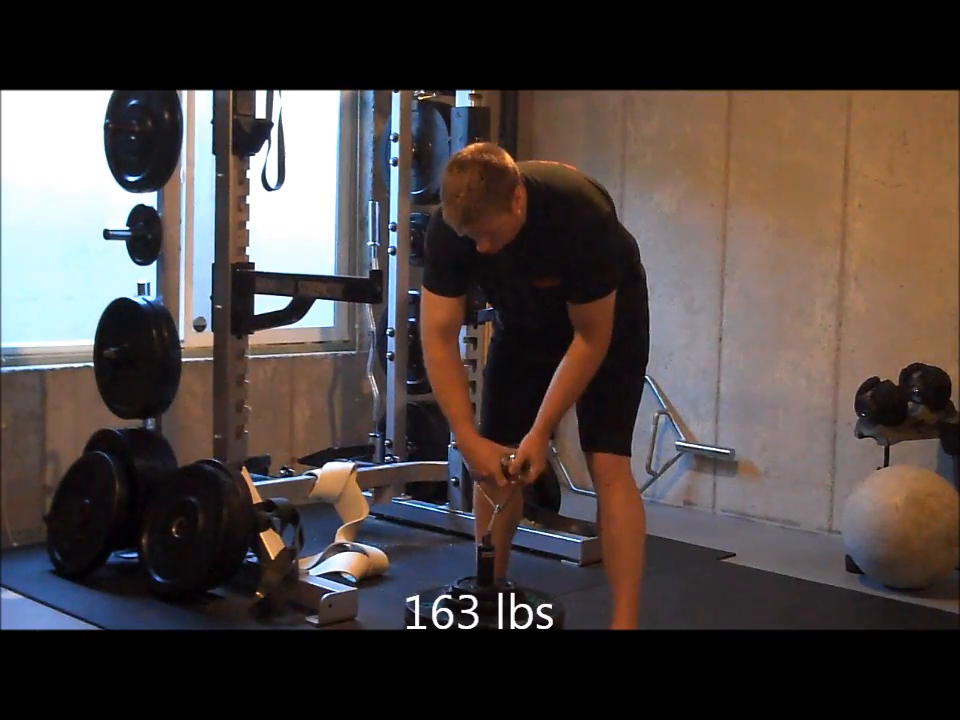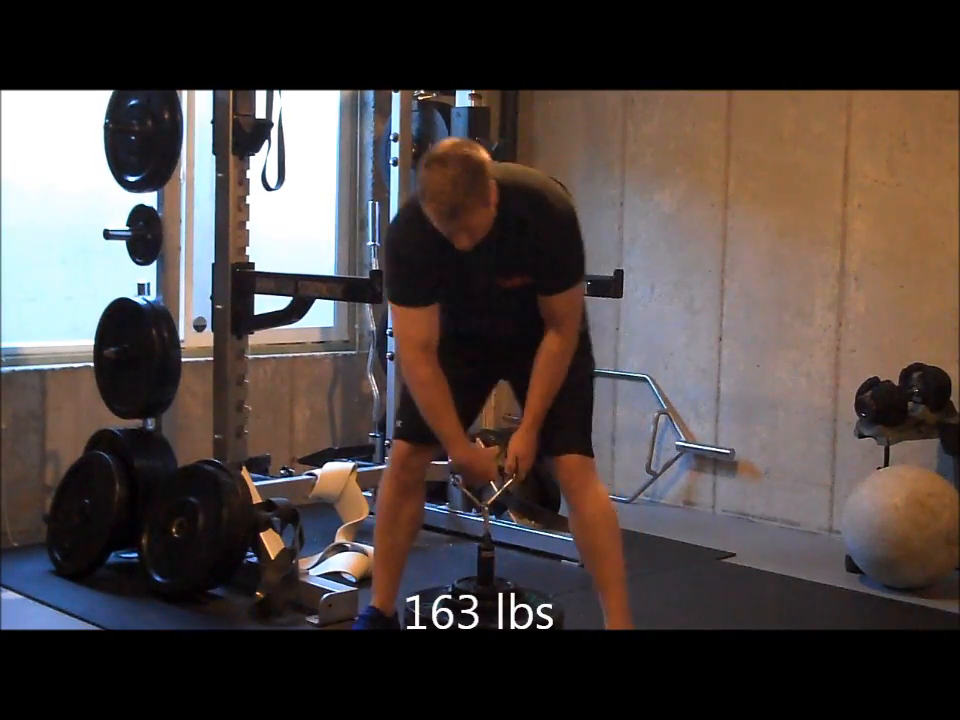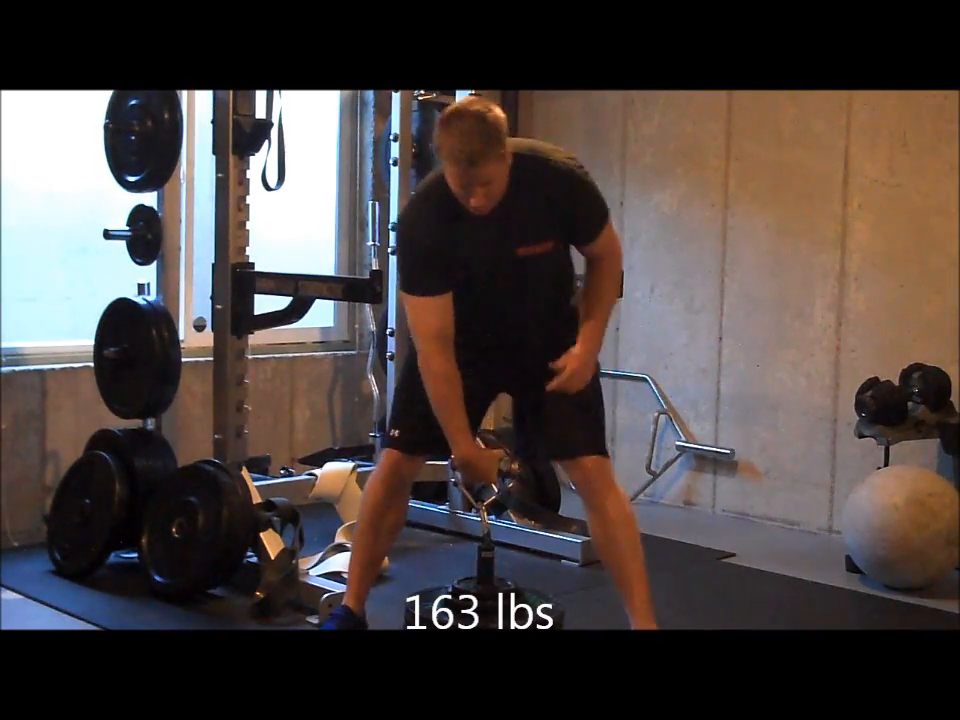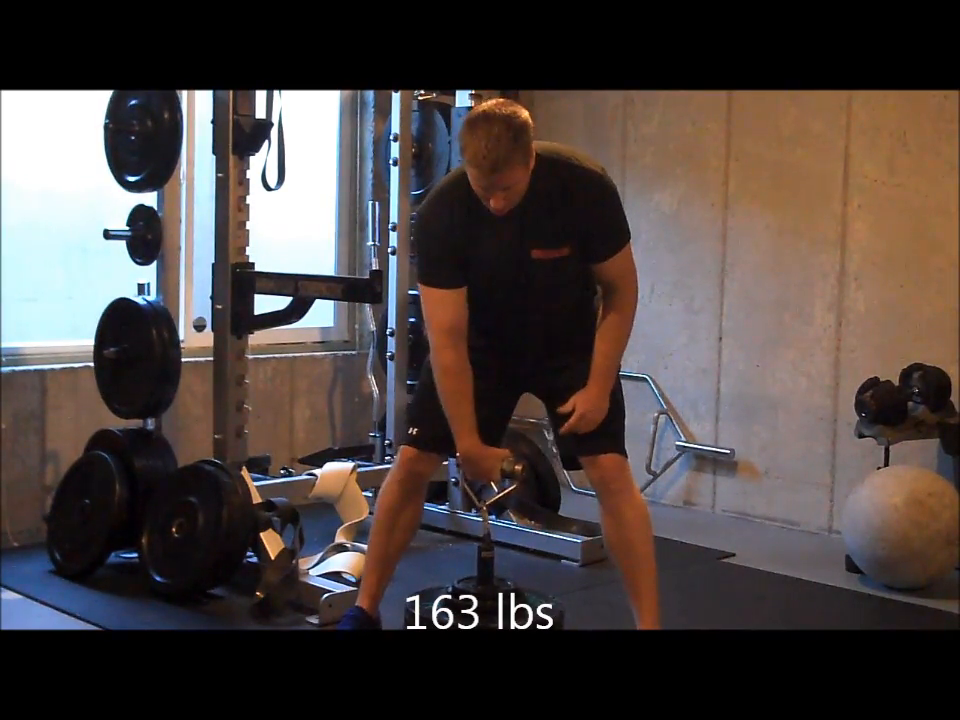
dt=1s
person 1, frame 1
left shoulder: (581, 214)
right shoulder: (450, 226)
left elbow: (591, 337)
right elbow: (438, 336)
left wrist: (541, 431)
right wrist: (467, 438)
left hip: (604, 320)
right hip: (522, 324)
left knee: (607, 466)
right knee: (493, 462)
left ankle: (626, 621)
person 1, frame 2
left shoulder: (544, 209)
right shoulder: (409, 233)
left elbow: (563, 327)
right elbow: (417, 351)
left wrist: (530, 428)
right wrist: (458, 447)
left hip: (540, 336)
right hip: (460, 334)
left knee: (573, 468)
right knee: (406, 458)
left ankle: (619, 623)
right ankle: (381, 612)
person 1, frame 3
left shoulder: (560, 181)
right shoulder: (422, 218)
left elbow: (603, 261)
right elbow: (433, 345)
left wrist: (586, 347)
right wrist: (463, 445)
left hip: (549, 342)
right hip: (462, 341)
left knee: (592, 473)
right knee: (394, 465)
left ankle: (645, 624)
right ankle: (350, 610)
person 1, frame 4
left shoulder: (585, 187)
right shoulder: (440, 214)
left elbow: (620, 290)
right elbow: (447, 339)
left wrist: (598, 385)
right wrist: (468, 443)
left hip: (570, 343)
right hip: (482, 343)
left knee: (610, 472)
right knee: (411, 463)
left ankle: (649, 623)
right ankle: (363, 611)
